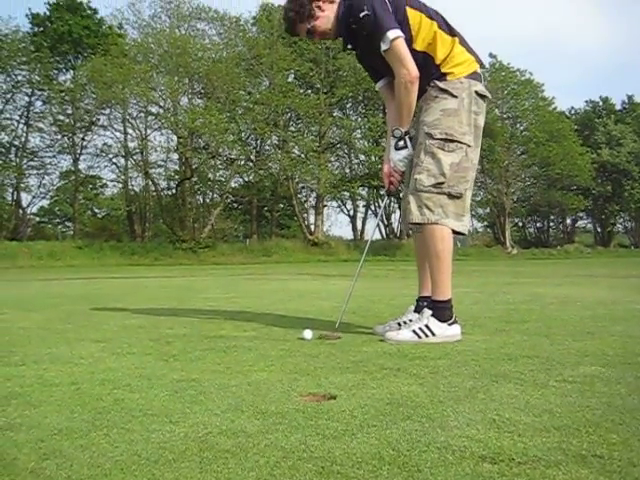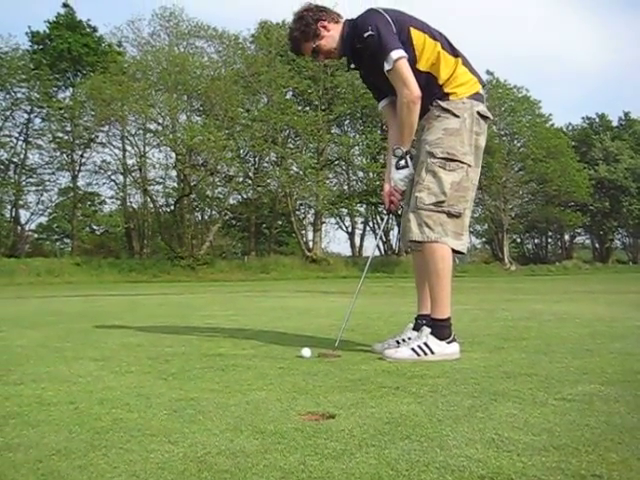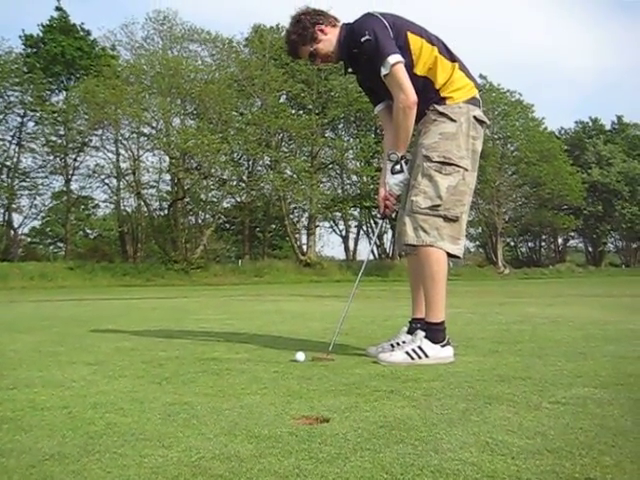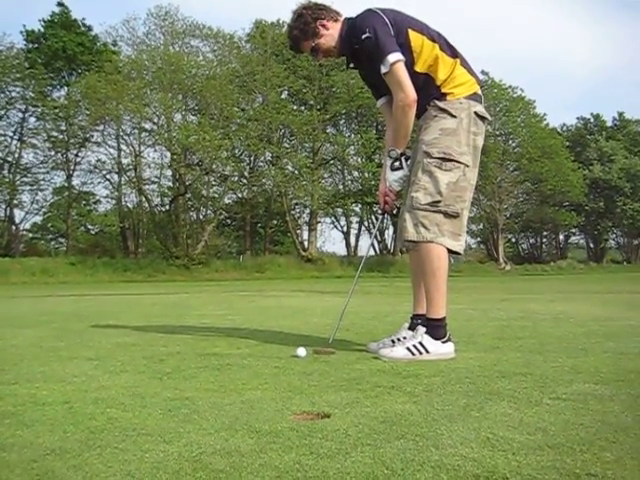
dt=0.7s
person 1, frame 1
right shoulder: (357, 32)
left elbow: (408, 74)
right elbow: (391, 97)
left wrist: (400, 138)
right wrist: (390, 156)
left hip: (455, 85)
right hip: (434, 95)
left knee: (431, 198)
right knee: (418, 204)
left ankle: (442, 316)
right ankle: (425, 308)
person 1, frame 2
left shoulder: (370, 26)
right shoulder: (361, 53)
left elbow: (411, 94)
right elbow: (393, 117)
left wrist: (401, 157)
right wrist: (391, 176)
left hip: (457, 104)
right hip: (437, 113)
left knee: (431, 215)
right knee: (417, 219)
left ankle: (441, 333)
right ankle: (424, 325)
person 1, frame 3
left shoulder: (367, 30)
right shoulder: (358, 59)
left elbow: (407, 99)
right elbow: (390, 121)
left wrist: (396, 162)
right wrist: (387, 180)
left hip: (454, 108)
right hip: (435, 117)
left knee: (427, 220)
right knee: (413, 223)
left ankle: (435, 338)
right ankle: (418, 329)
person 1, frame 4
right shoulder: (361, 51)
left elbow: (407, 98)
right elbow: (392, 114)
left wrist: (396, 158)
right wrist: (387, 175)
left hip: (455, 104)
right hip: (439, 112)
left knee: (427, 216)
right knee: (415, 220)
left ankle: (436, 334)
right ankle: (419, 325)
